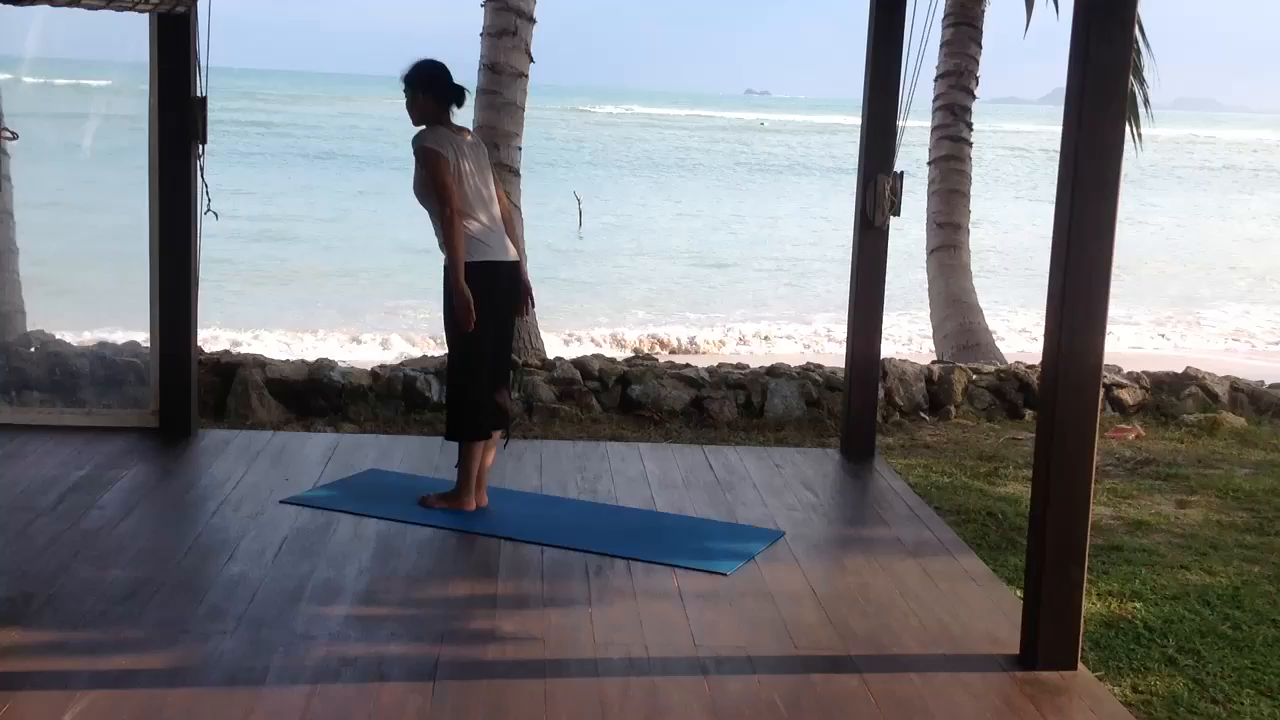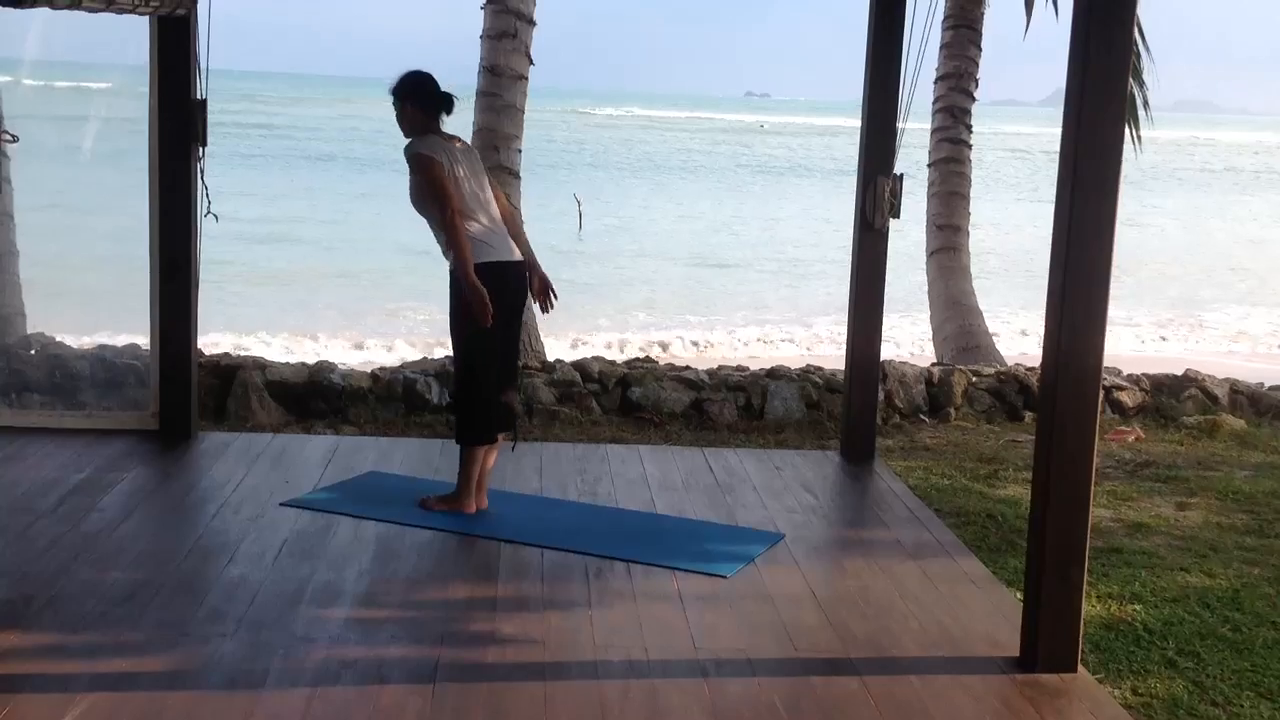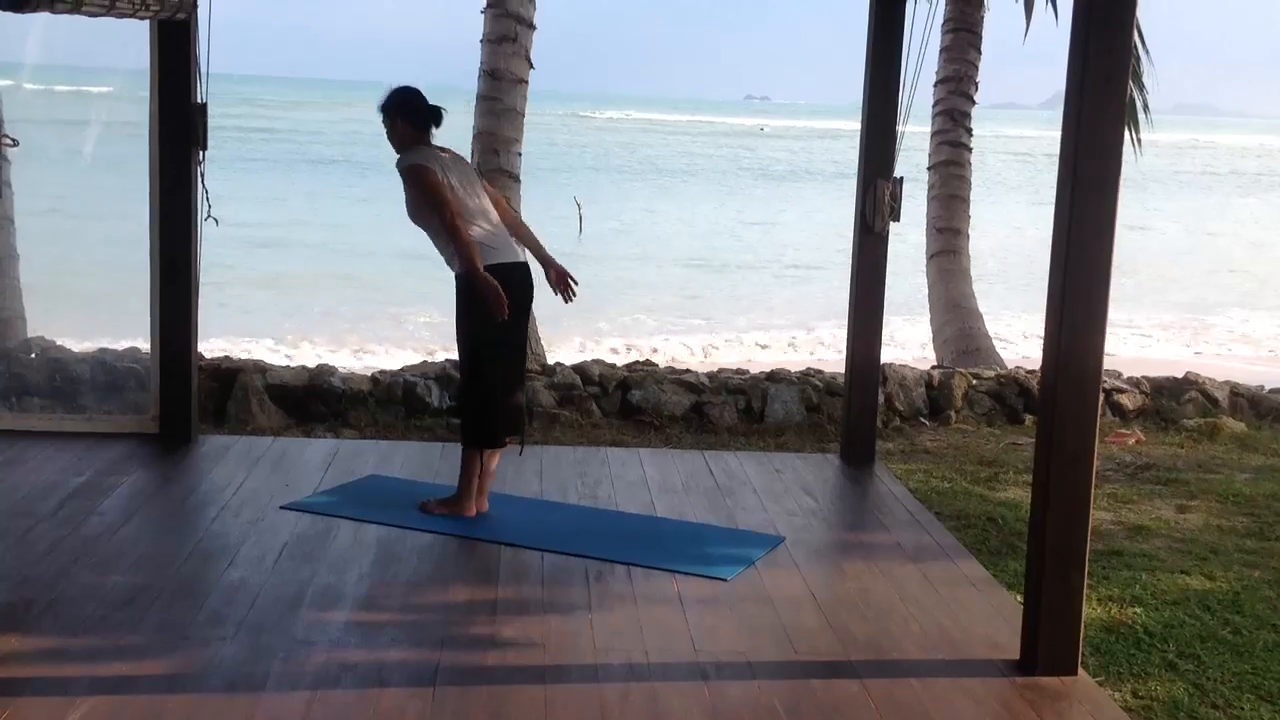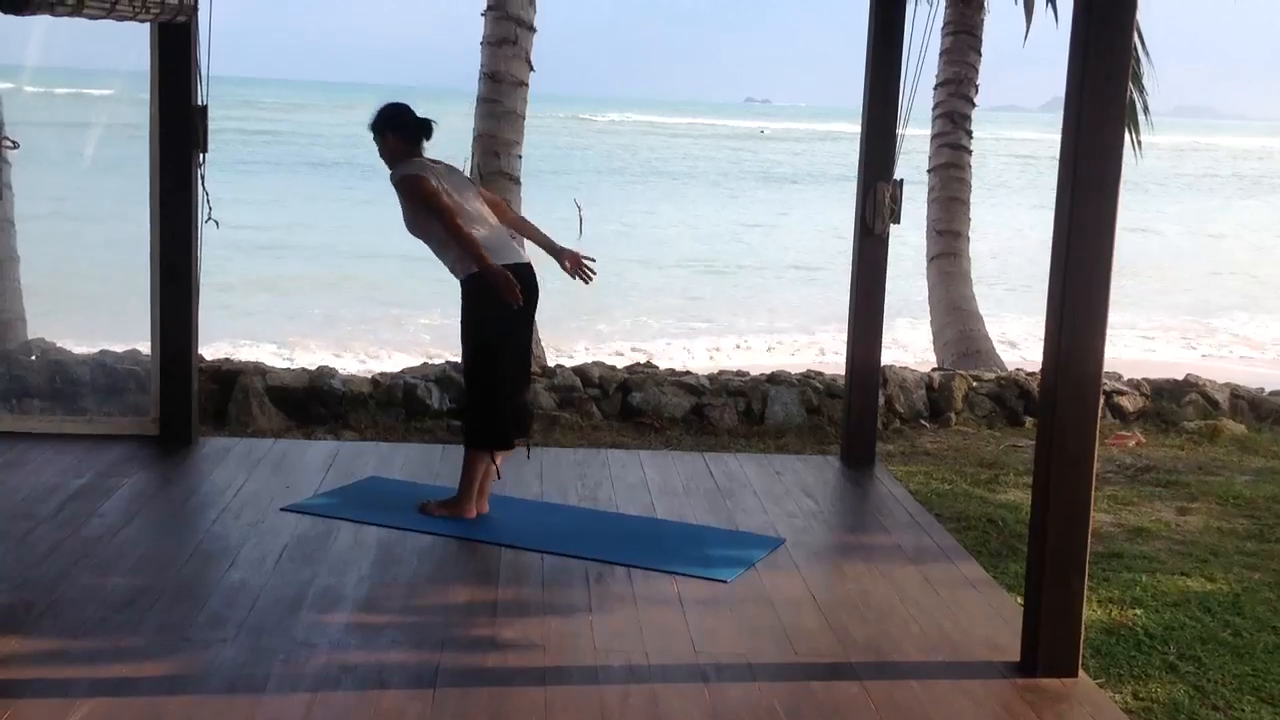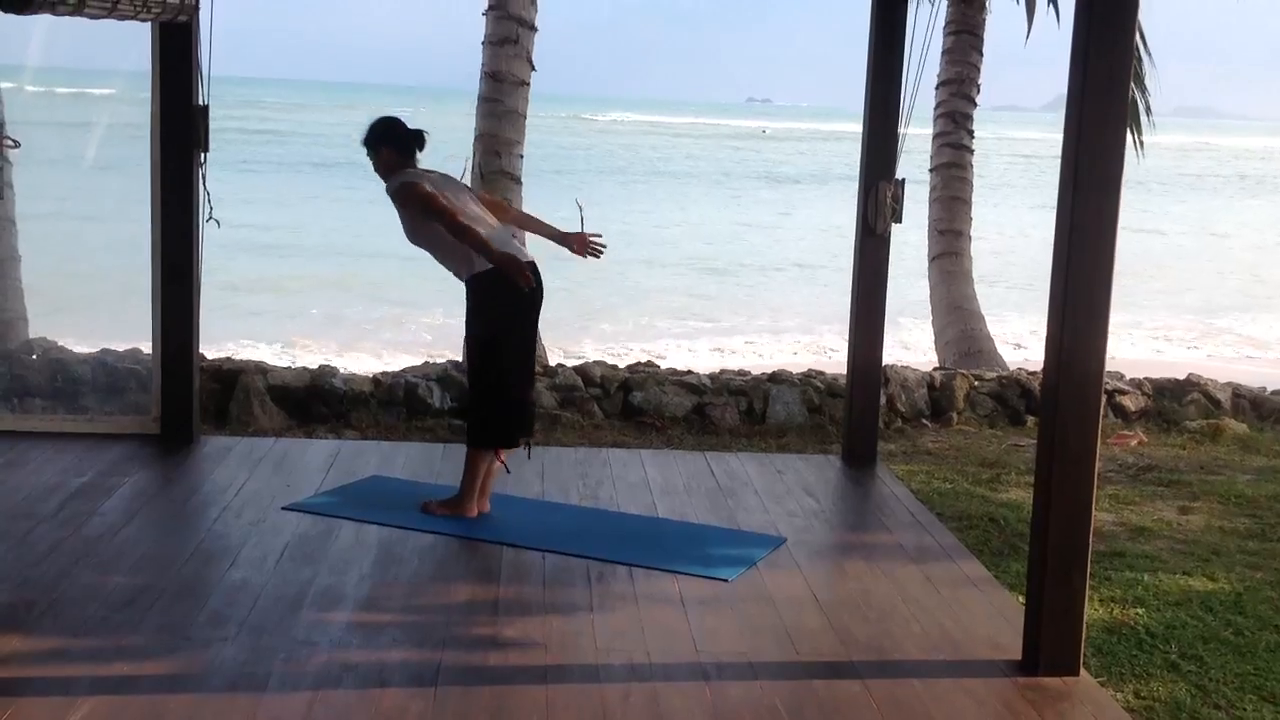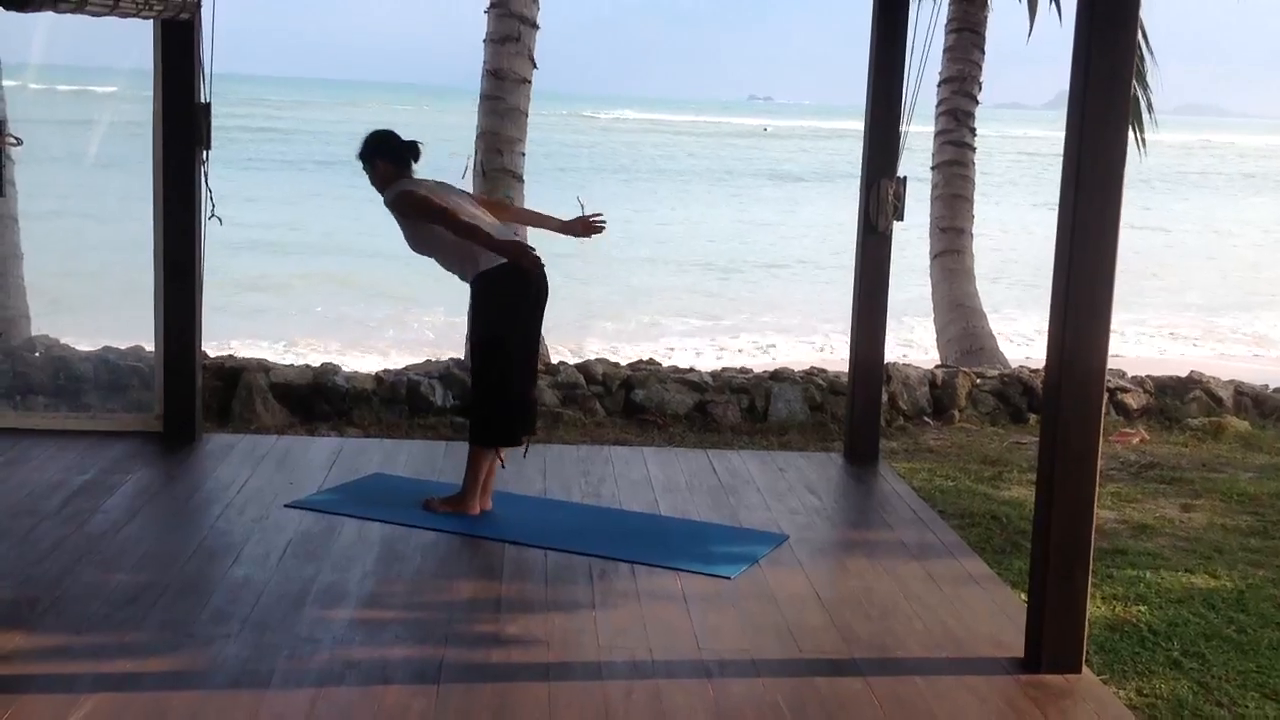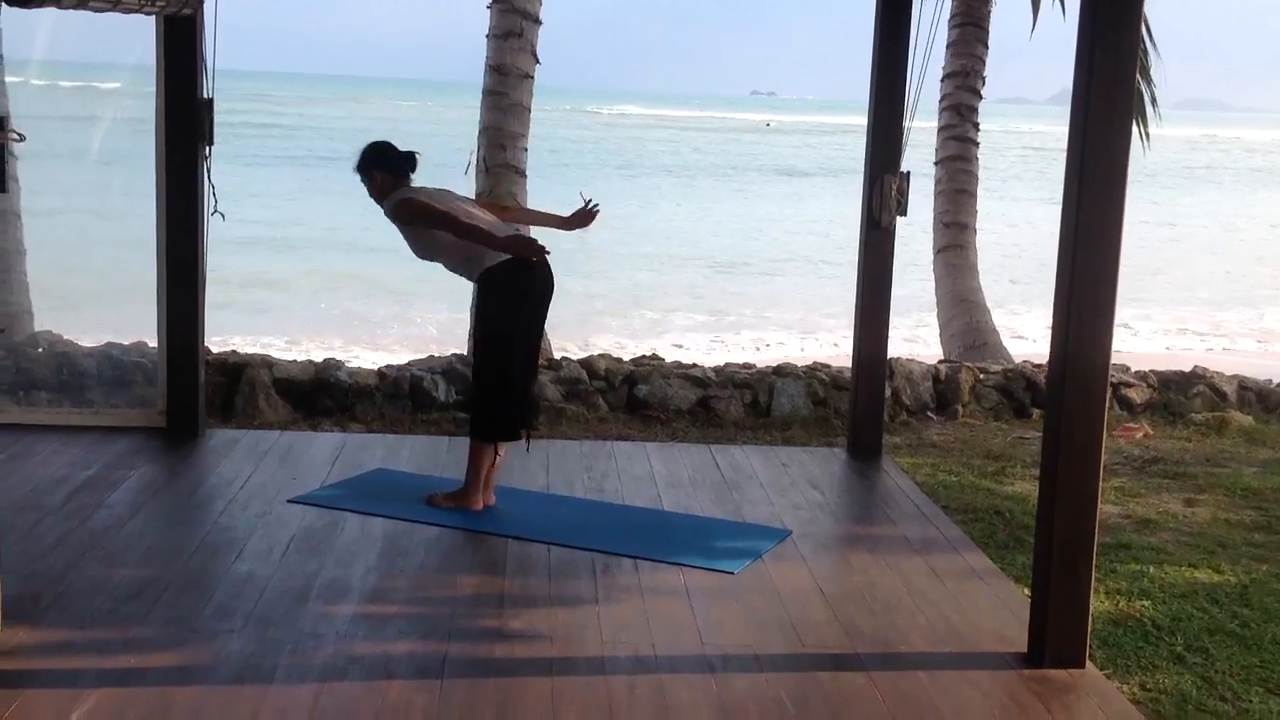
dt=0.1s
person 1, frame 1
left shoulder: (429, 142)
right shoulder: (471, 140)
left elbow: (451, 214)
left wrist: (458, 284)
right wrist: (521, 272)
left hip: (477, 271)
right hip: (505, 268)
left knee: (469, 381)
right knee: (491, 379)
left ankle: (464, 494)
right ankle: (478, 489)
person 1, frame 2
left shoulder: (421, 150)
right shoulder: (461, 148)
left elbow: (451, 215)
right elbow: (506, 212)
left wrist: (470, 280)
right wrist: (534, 266)
left hip: (483, 274)
right hip: (512, 270)
left knee: (476, 383)
right knee: (498, 382)
left ankle: (464, 496)
right ankle: (478, 491)
person 1, frame 3
left shoulder: (412, 163)
right shoulder: (452, 160)
left elbow: (452, 221)
right elbow: (506, 214)
left wrist: (479, 278)
right wrist: (548, 262)
left hip: (486, 280)
right hip: (515, 271)
left knee: (481, 389)
right knee: (500, 385)
left ankle: (464, 500)
right ankle: (478, 495)
person 1, frame 4
left shoulder: (405, 175)
right shoulder: (444, 170)
left elbow: (452, 222)
right elbow: (507, 213)
left wrist: (490, 270)
right wrist: (558, 251)
left hip: (490, 282)
right hip: (519, 275)
left knee: (486, 392)
right knee: (506, 388)
left ankle: (465, 501)
right ankle: (479, 496)
person 1, frame 5
left shoulder: (401, 186)
right shoulder: (437, 180)
left elbow: (451, 221)
right elbow: (503, 209)
left wrist: (496, 256)
right wrist: (563, 238)
left hip: (496, 283)
right hip: (522, 274)
left knee: (488, 392)
right knee: (507, 388)
left ankle: (466, 500)
right ankle: (480, 496)
person 1, frame 6
left shoulder: (398, 195)
right shoulder: (434, 188)
left elbow: (451, 222)
right elbow: (502, 208)
left wrist: (500, 248)
right wrist: (565, 227)
left hip: (500, 282)
right hip: (528, 275)
left knee: (492, 391)
right knee: (509, 386)
left ankle: (469, 497)
right ankle: (482, 493)
person 1, frame 7
left shoulder: (398, 205)
right shoulder: (431, 195)
left elbow: (451, 225)
right elbow: (502, 210)
left wrist: (501, 246)
right wrist: (565, 223)
left hip: (505, 278)
right hip: (534, 270)
left knee: (491, 387)
right knee: (510, 381)
left ankle: (470, 493)
right ankle: (485, 489)
